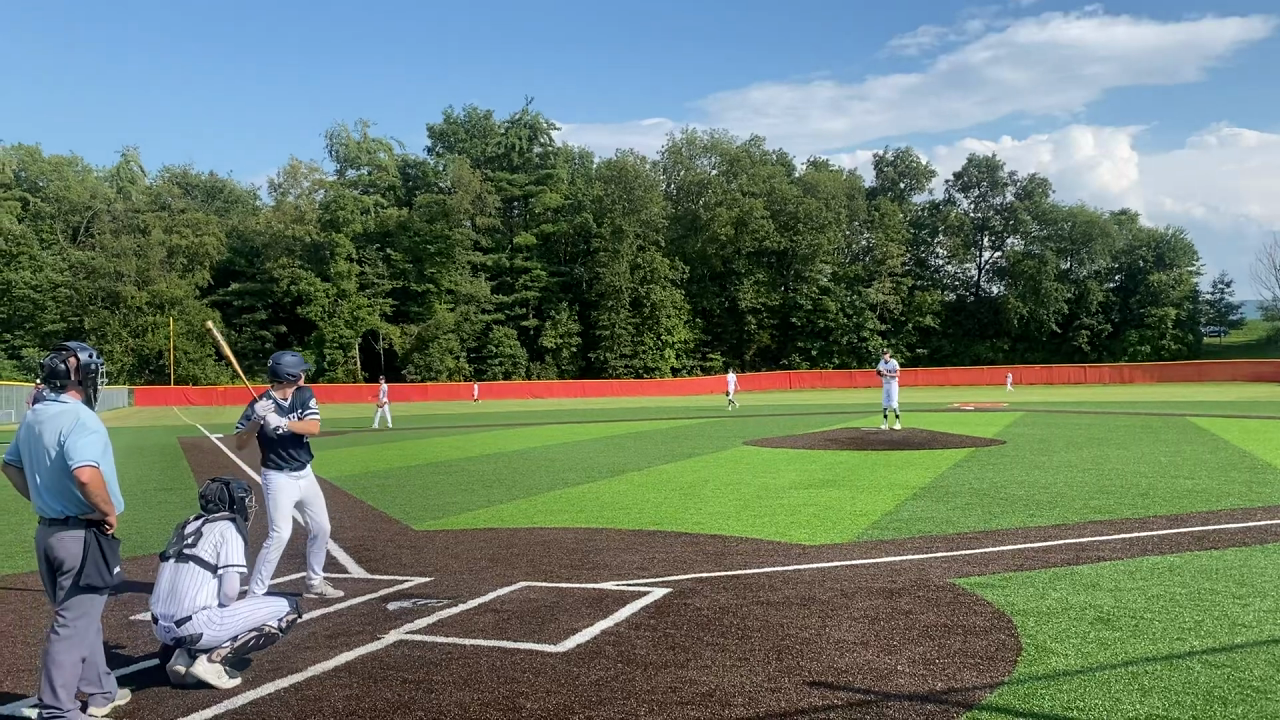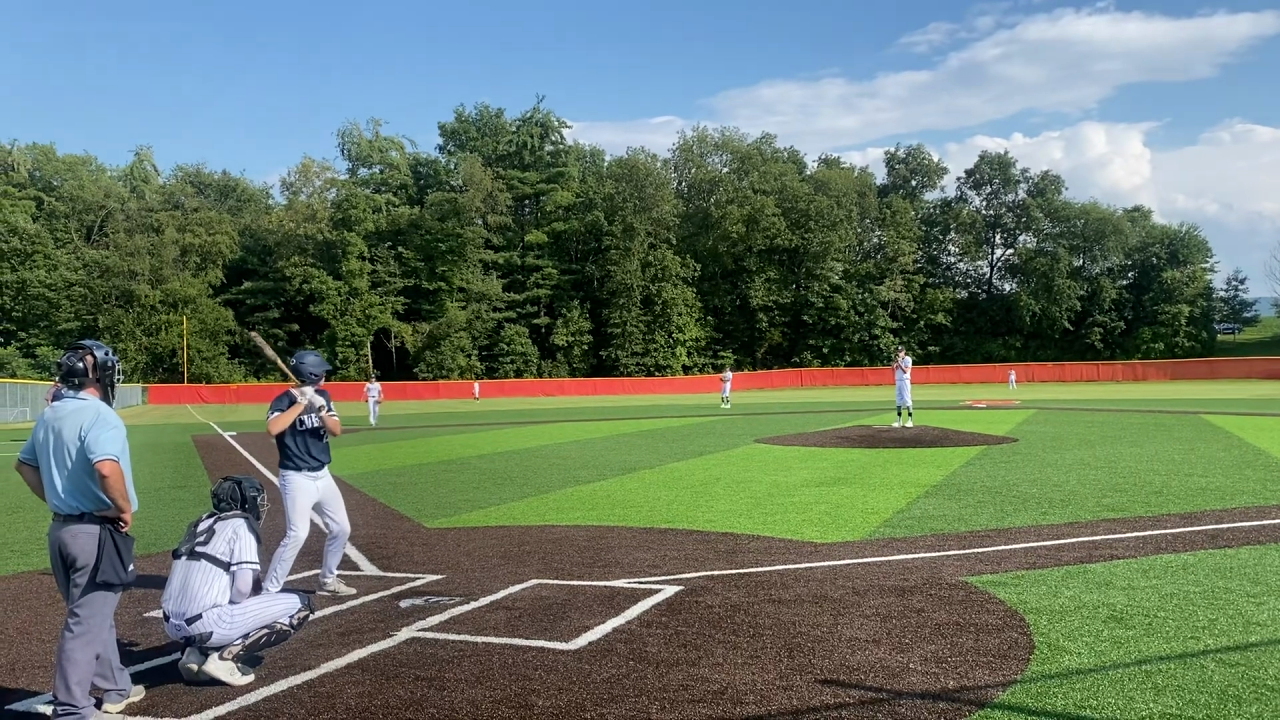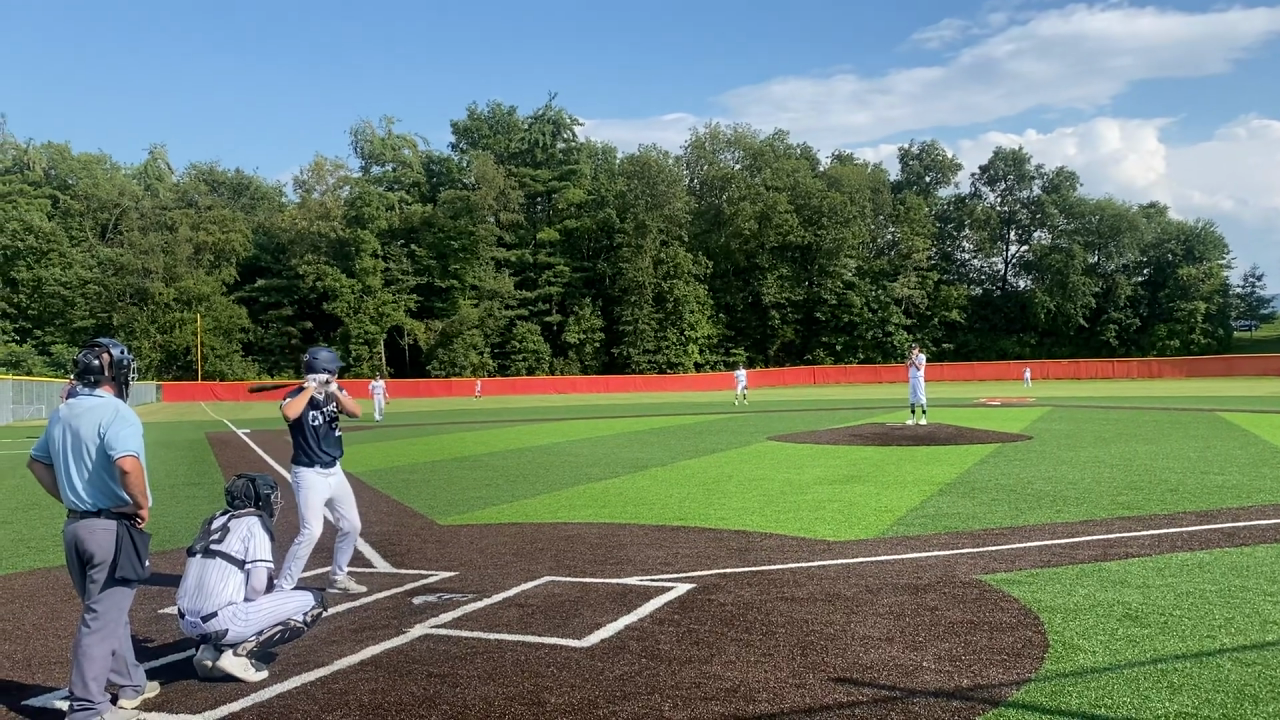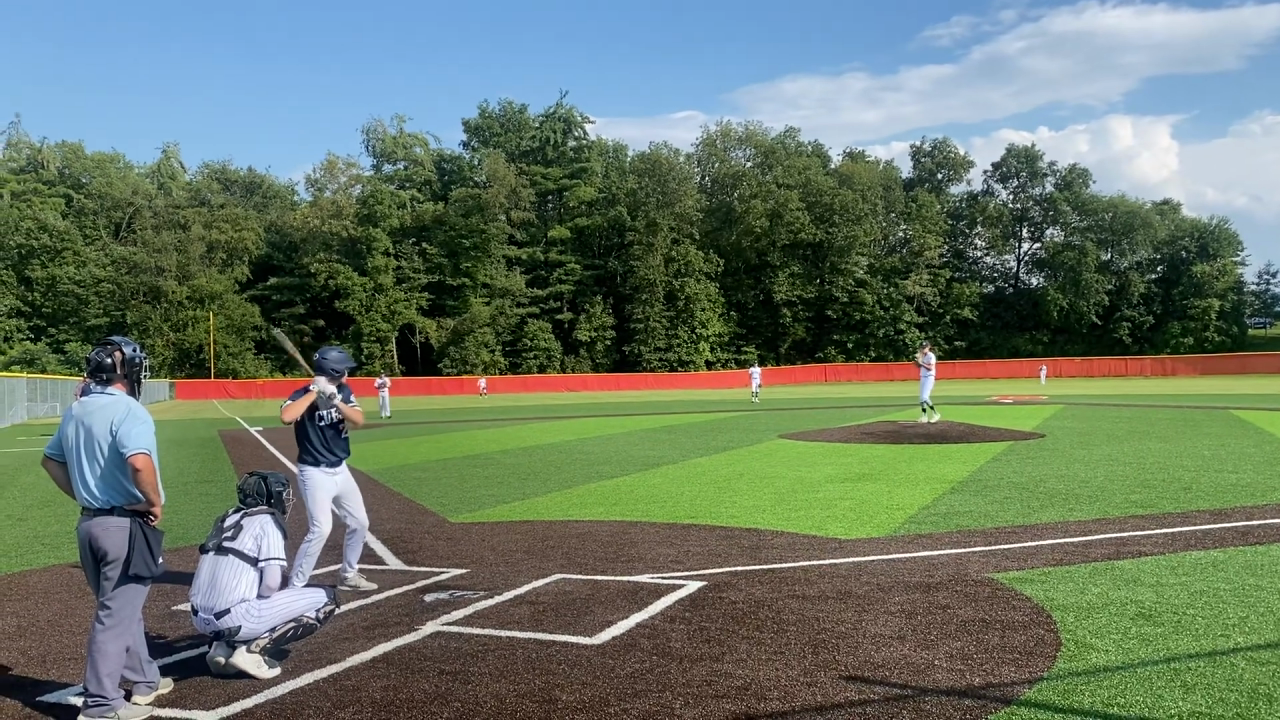
dt=1s
person 1, frame 1
left shoulder: (33, 417)
right shoulder: (80, 418)
right elbow: (86, 475)
right wrist: (108, 512)
left hip: (47, 530)
right hip: (82, 535)
left knee: (81, 617)
right knee: (73, 624)
person 1, frame 2
left shoulder: (49, 416)
right shoulder: (99, 415)
left elbow: (25, 465)
right elbow: (106, 468)
right wrist: (124, 509)
left hip: (61, 528)
right hip: (96, 532)
left knee: (95, 613)
right knee: (86, 621)
left ankle: (115, 688)
person 1, frame 3
left shoulder: (61, 413)
right shoulder: (116, 412)
left elbow: (37, 462)
right elbow: (127, 464)
right wrist: (142, 505)
left hip: (75, 526)
right hip: (112, 528)
left knee: (109, 609)
right knee: (103, 616)
left ankle: (130, 684)
person 1, frame 4
left shoulder: (74, 411)
right shoulder: (128, 410)
left elbow: (50, 460)
right elbow: (139, 462)
right wrist: (154, 502)
left hip: (89, 523)
right hip: (125, 525)
left knee: (122, 607)
right knee: (116, 614)
left ankle: (144, 680)
person 2, frame 1
left shoulder: (305, 394)
right shoulder: (259, 404)
left elbow: (314, 427)
right elbow: (240, 444)
left wrist: (283, 421)
right wrist: (259, 421)
left hip: (305, 474)
right hip: (278, 478)
left knee: (321, 528)
right knee: (279, 535)
left ankle: (315, 583)
right ankle: (254, 595)
person 2, frame 2
left shoulder: (322, 396)
right shoulder: (284, 401)
left elbow: (336, 430)
right elbow: (272, 429)
left wrist: (321, 409)
right wrist: (301, 402)
left hip: (323, 475)
right hip: (296, 479)
left knee: (341, 529)
right knee: (297, 534)
left ankle: (328, 581)
right ankle: (268, 592)
person 2, frame 3
left shoulder: (333, 391)
right shoulder: (297, 395)
left elbow: (356, 412)
right elbow: (289, 414)
left wrist: (332, 388)
right wrist: (311, 387)
left hip: (334, 471)
right hip: (308, 475)
left knee: (351, 526)
right knee: (311, 532)
left ankle: (338, 578)
right ankle: (282, 589)
person 2, frame 4
left shoulder: (343, 391)
right shoulder: (303, 395)
left elbow: (359, 420)
right elbow: (286, 417)
left wrist: (336, 400)
right wrist: (314, 391)
left hip: (341, 470)
right hip: (315, 474)
left knee: (359, 523)
right knee: (321, 529)
left ankle: (349, 575)
right ankle: (294, 587)
person 3, frame 1
left shoulder: (188, 526)
right shoulder: (228, 527)
right elbow: (230, 591)
right wrist: (223, 613)
left hip: (161, 627)
right hip: (194, 626)
right knee: (288, 609)
left ankle: (184, 656)
right ankle: (213, 660)
person 3, frame 2
left shoulder: (200, 524)
right shoulder: (242, 525)
right elbow: (242, 588)
left hip: (172, 625)
right hip: (206, 623)
right knee: (300, 605)
left ankle: (197, 653)
right ankle: (226, 657)
person 3, frame 3
left shoulder: (213, 521)
right shoulder: (255, 523)
right elbow: (257, 586)
right wrist: (247, 614)
left hip: (187, 622)
right hip: (220, 621)
right knee: (313, 602)
left ankle: (210, 650)
right ankle: (239, 654)
person 3, frame 4
left shoulder: (227, 519)
right shoulder: (267, 521)
right elbow: (272, 583)
left hip: (201, 619)
right hip: (233, 619)
right knee: (326, 599)
left ankle: (223, 647)
right ankle: (252, 651)
